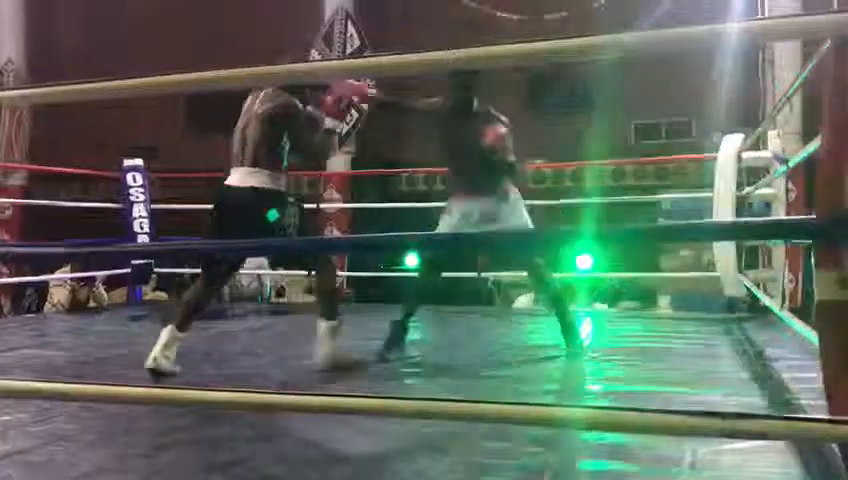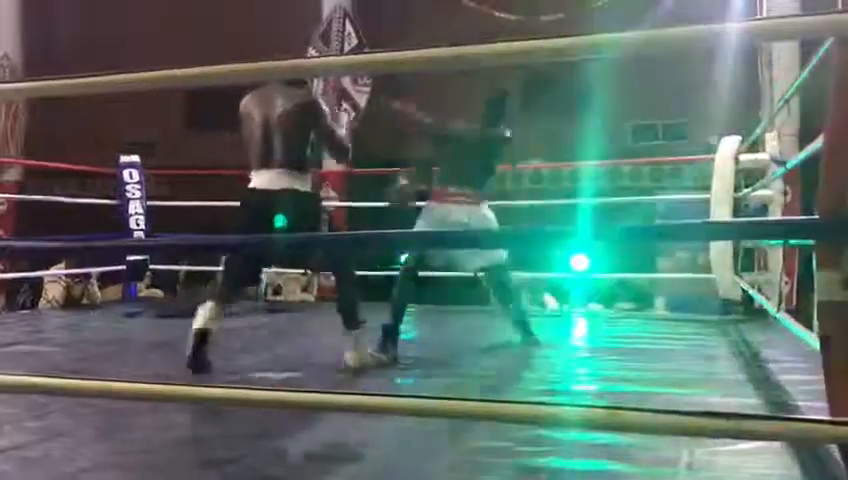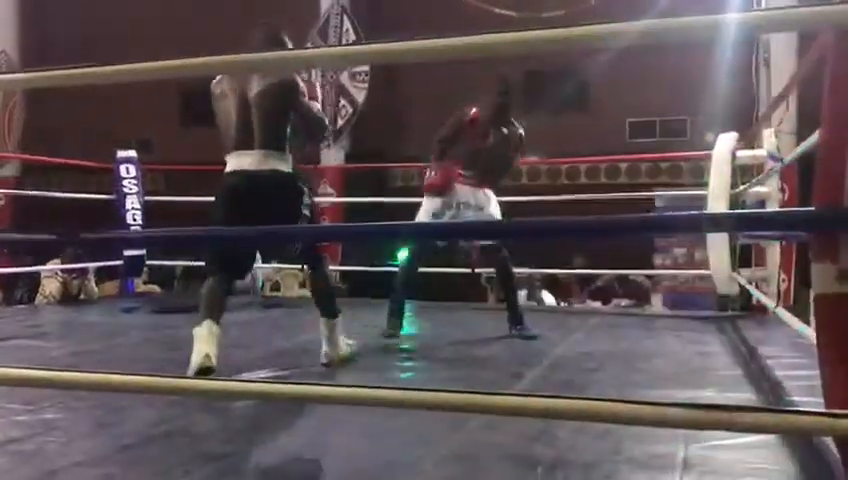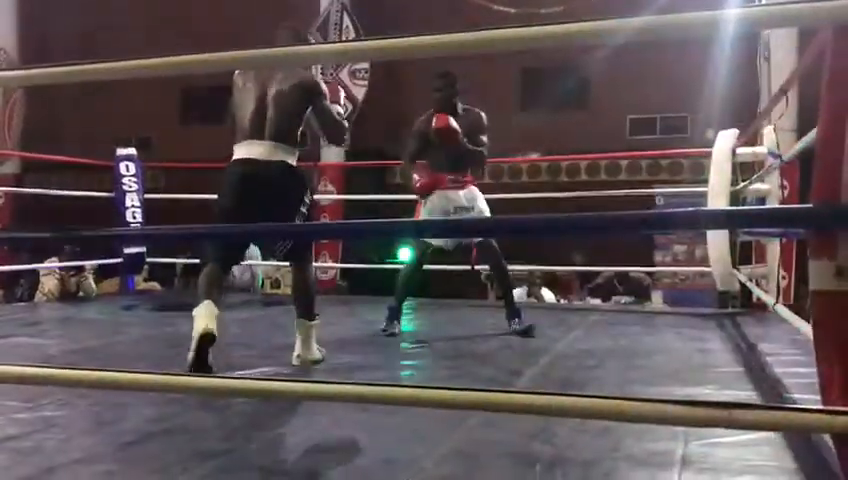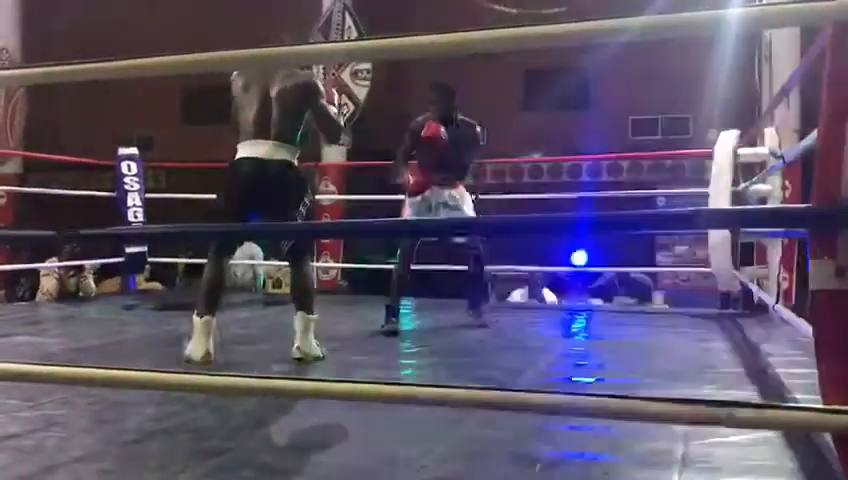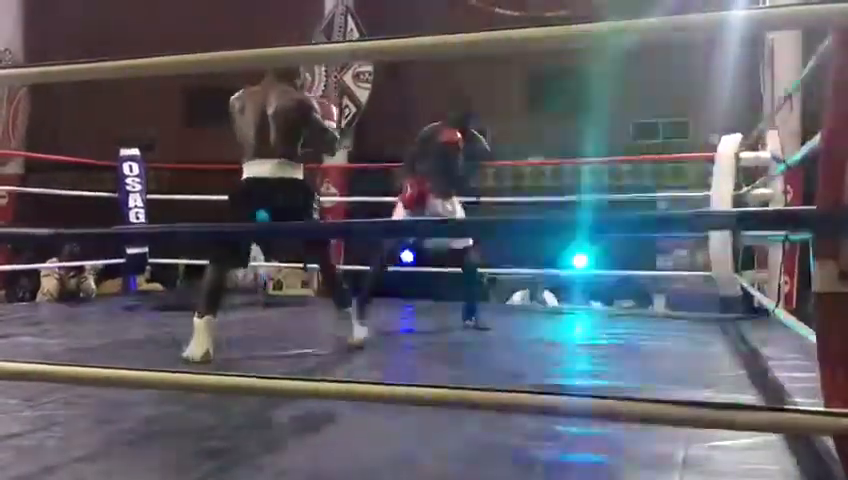
dt=0.3s
person 1, frame 1
left shoulder: (256, 99)
right shoulder: (286, 104)
right elbow: (318, 154)
left wrist: (323, 112)
right wrist: (334, 119)
left hip: (231, 194)
right hip: (264, 196)
left knee: (210, 278)
right knee: (323, 262)
left ankle: (162, 352)
right ankle: (329, 347)
person 1, frame 2
left shoulder: (248, 103)
right shoulder: (305, 101)
right elbow: (342, 153)
right wrist: (328, 129)
left hip: (257, 197)
right hip: (295, 199)
left knee: (234, 277)
right knee: (342, 269)
left ankle: (204, 324)
right ankle: (356, 351)
person 1, frame 3
left shoulder: (220, 84)
right shoulder: (285, 80)
right elbow: (317, 133)
right wrist: (312, 102)
left hip: (235, 181)
right hip: (277, 179)
left knee: (220, 271)
right knee: (314, 258)
left ankle: (206, 348)
right ankle: (334, 344)
person 1, frame 4
left shoulder: (242, 75)
right shoulder: (307, 81)
right elbow: (338, 136)
right wrist: (335, 104)
left hip: (241, 170)
right hip: (280, 173)
left knee: (218, 259)
right knee: (301, 258)
left ankle: (206, 323)
right ankle: (306, 346)
person 1, frame 5
left shoulder: (241, 78)
right shoulder: (305, 82)
right elbow: (334, 134)
right wrist: (329, 106)
left hip: (244, 167)
right hip: (282, 172)
left knee: (218, 255)
right knee: (300, 256)
left ankle: (201, 342)
right ankle: (305, 340)
person 1, frame 6
left shoulder: (238, 100)
right shoulder: (299, 100)
right elbow: (330, 146)
right wrist: (329, 120)
left hip: (251, 186)
right hip: (290, 187)
left knee: (220, 261)
right knee: (323, 254)
left ankle: (201, 341)
right ankle: (348, 328)
person 2, frame 1
left shoulder: (495, 121)
right shoulder: (441, 114)
left elbow: (512, 170)
left wrist: (500, 155)
left hip: (501, 198)
right hip: (464, 202)
left knee: (535, 265)
right knee: (431, 265)
left ankle: (568, 330)
right ankle: (399, 332)
person 2, frame 2
left shoulder: (499, 138)
right shoulder: (462, 131)
right elbow: (433, 162)
left wrist: (423, 123)
right wrist: (410, 182)
left hip: (473, 209)
right hip: (439, 207)
left knee: (499, 271)
right knee: (410, 266)
left ankle: (522, 324)
right ankle: (390, 337)
person 2, frame 3
left shoulder: (514, 134)
right shoulder: (465, 115)
left elbow: (499, 174)
right elbow: (439, 146)
left wrist: (486, 143)
right wrist: (434, 169)
left hip: (478, 193)
right hip: (445, 188)
left knee: (498, 255)
right knee: (417, 248)
left ankle: (516, 321)
right ankle: (395, 316)
person 2, frame 4
left shoulder: (475, 118)
right shoulder: (425, 123)
left elbow: (480, 158)
right elbow: (408, 161)
left wrist: (458, 141)
right wrist: (415, 179)
left hip: (466, 192)
right hip: (435, 194)
left knee: (491, 251)
right knee: (418, 254)
left ankle: (513, 317)
right ankle: (393, 316)
person 2, frame 5
left shoulder: (471, 130)
right shoulder: (420, 125)
left elbow: (463, 171)
right elbow: (401, 159)
left wrist: (444, 147)
right wrist: (408, 177)
left hip: (453, 192)
right hip: (422, 191)
left knee: (474, 249)
right knee: (407, 251)
left ankle: (474, 307)
right ankle: (392, 314)
person 2, frame 6
left shoulder: (477, 146)
right shoulder: (430, 133)
left elbow: (463, 182)
right elbow: (408, 163)
left wrist: (457, 154)
right wrist: (408, 186)
left hip: (446, 202)
right hip: (417, 199)
left knee: (468, 259)
right knee: (388, 249)
left ankle: (470, 316)
right ankle: (360, 309)
